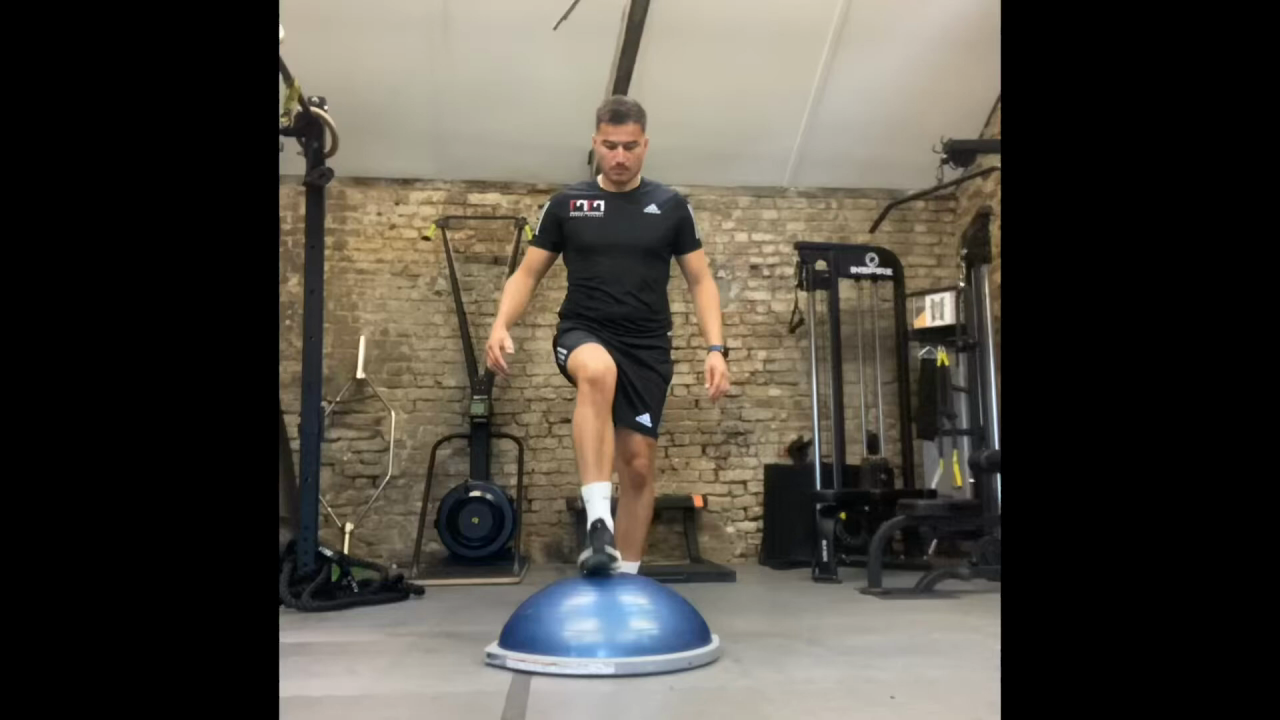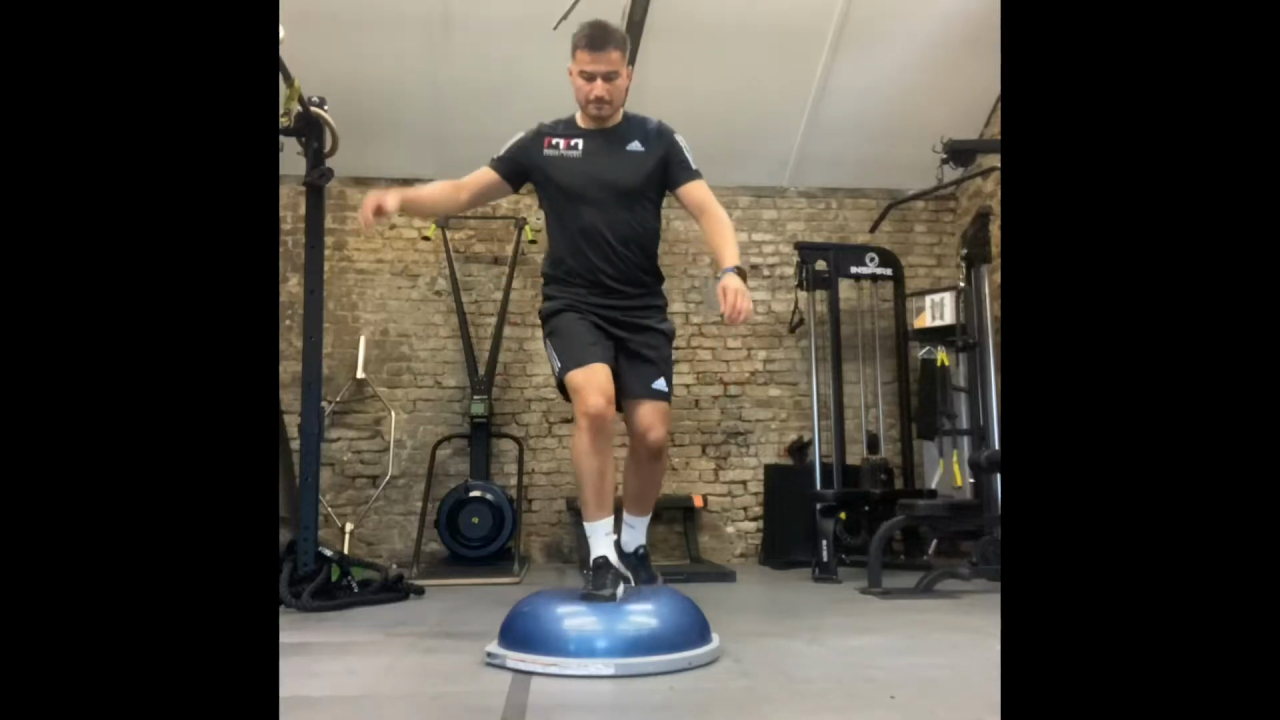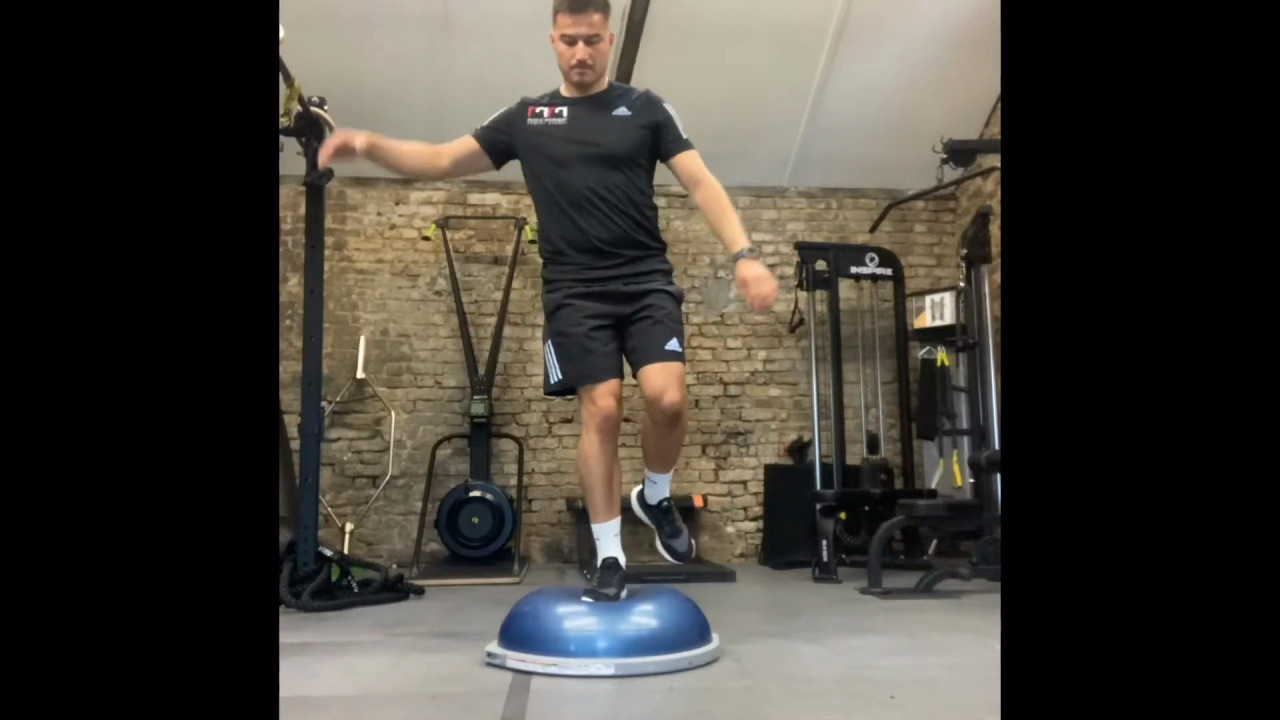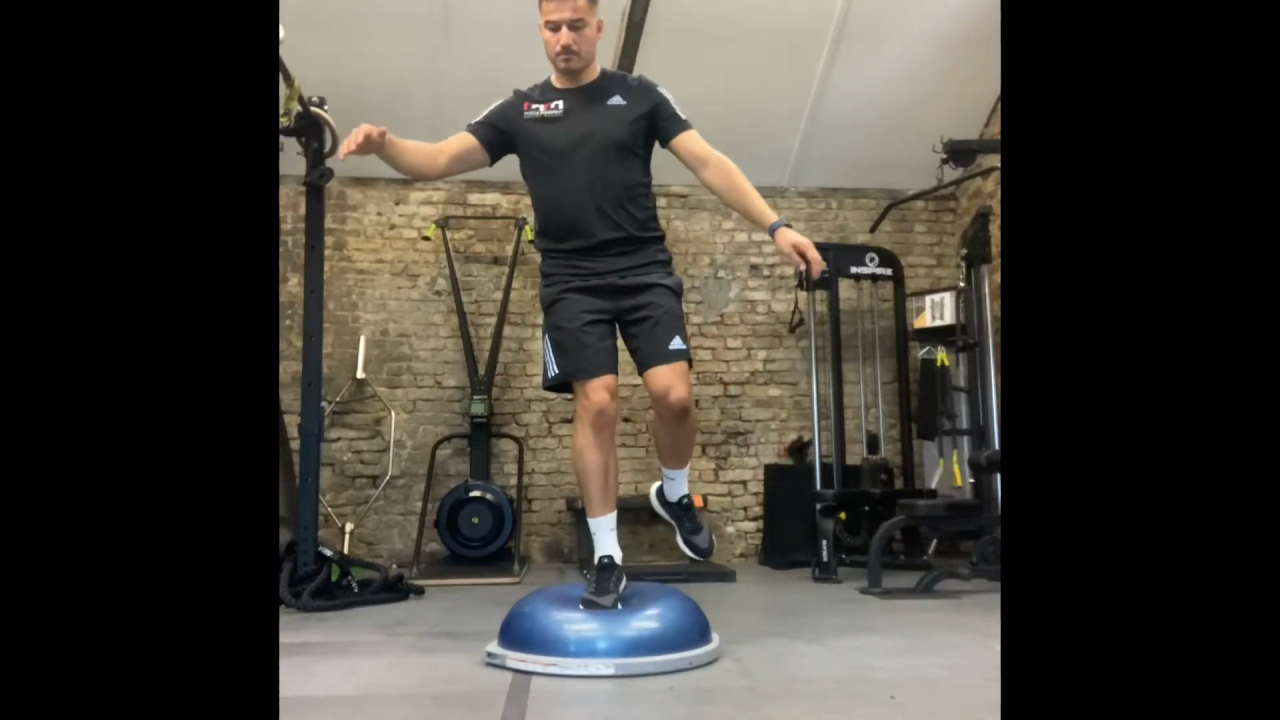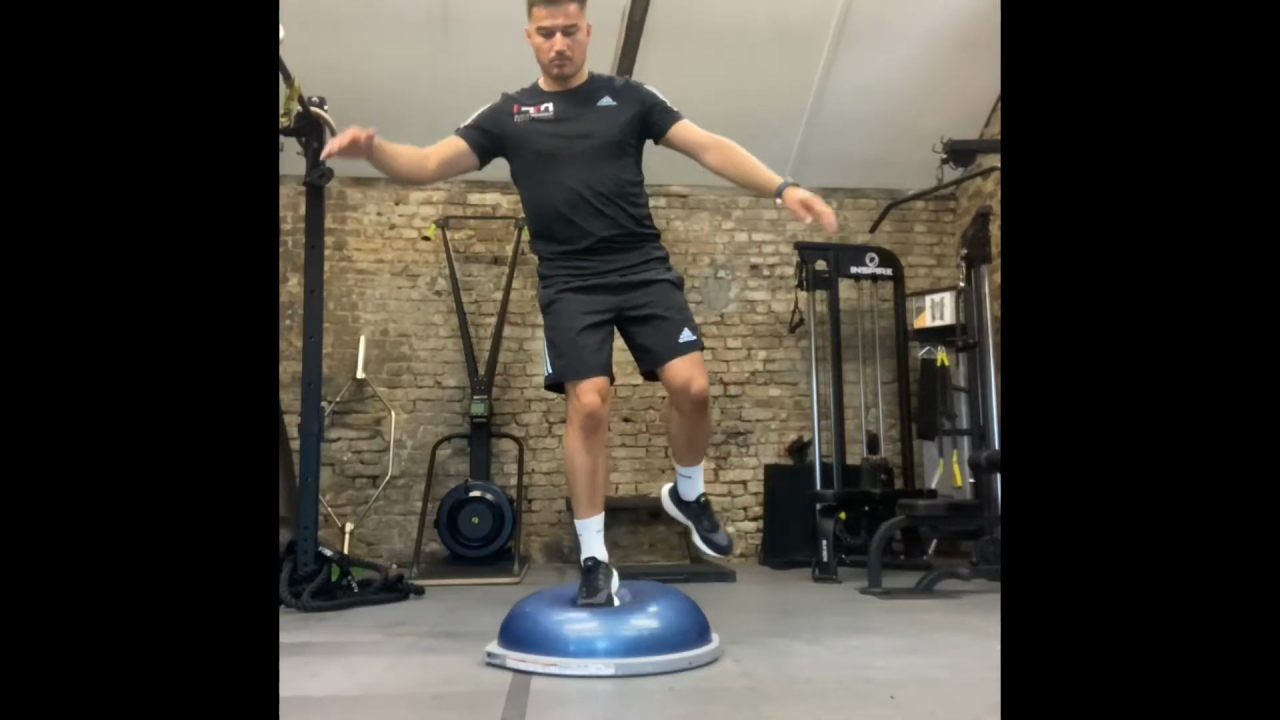
dt=0.7s
person 1, frame 1
left shoulder: (671, 205)
right shoulder: (566, 203)
left elbow: (700, 280)
right elbow: (528, 272)
left wrist: (715, 347)
right wrist: (501, 324)
left hip: (647, 346)
right hip: (584, 333)
left knee: (638, 464)
right knee: (599, 373)
left ankle: (627, 578)
right ankle: (598, 525)
person 1, frame 2
left shoulder: (657, 140)
right shoulder: (541, 143)
left elbow: (707, 211)
right elbow: (464, 192)
left wrist: (730, 269)
right wrist: (403, 197)
left hip: (641, 308)
right hip: (573, 304)
left knee: (651, 434)
right knee: (595, 406)
left ankle: (633, 544)
right ankle: (601, 556)
person 1, frame 3
left shoulder: (646, 108)
right shoulder: (526, 118)
left elbow: (700, 183)
right elbow: (441, 161)
left wrist: (744, 255)
right wrist: (371, 145)
left hip: (646, 280)
right hip: (575, 288)
left knee: (667, 397)
right knee: (601, 410)
left ankle: (657, 498)
right ankle: (609, 556)
person 1, frame 4
left shoulder: (640, 95)
right shoulder: (519, 111)
left elbow: (708, 163)
right elbow: (438, 161)
left wrist: (774, 225)
right wrist: (384, 145)
left hip: (645, 270)
right hip: (572, 282)
left knee: (673, 396)
right knee: (596, 405)
left ankle: (673, 494)
right ankle: (607, 556)
person 1, frame 5
left shoulder: (628, 96)
right shoulder: (508, 114)
left elbow: (708, 147)
right elbow: (430, 163)
left wrist: (782, 188)
right wrist: (373, 147)
left hip: (643, 269)
right hip: (571, 282)
left knee: (692, 387)
right knee: (588, 406)
left ankle: (687, 494)
right ankle: (594, 561)
